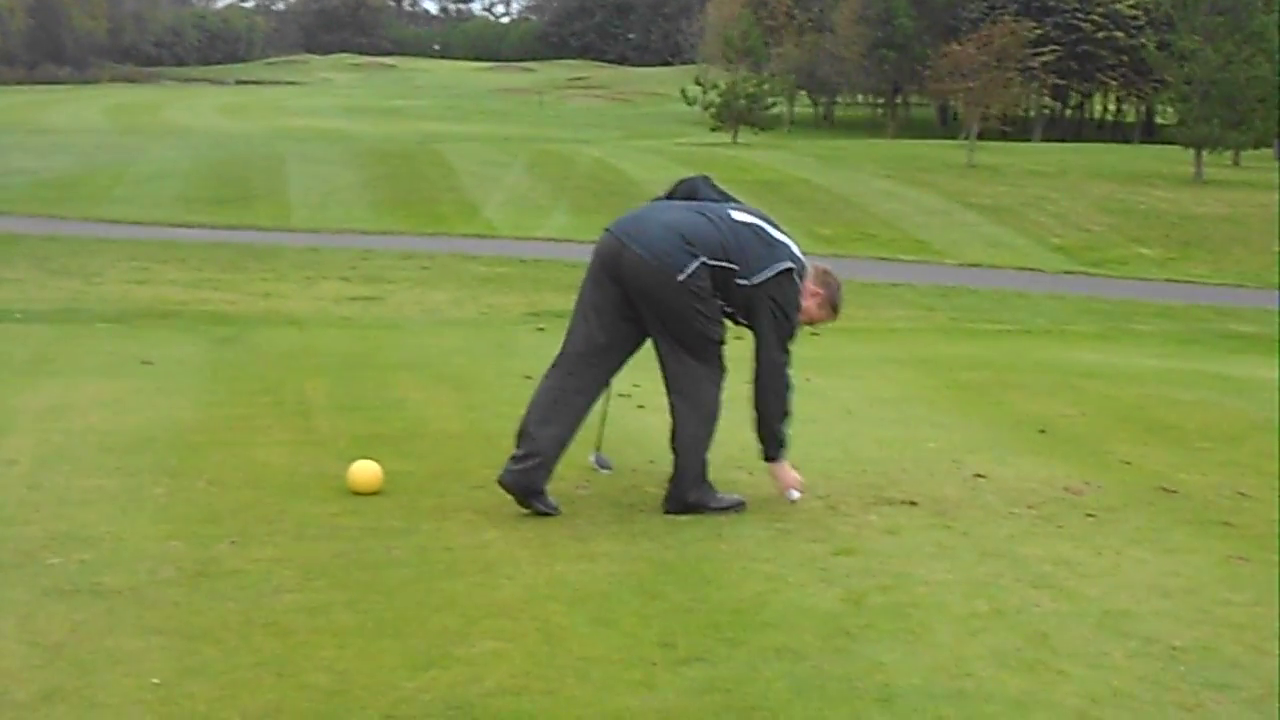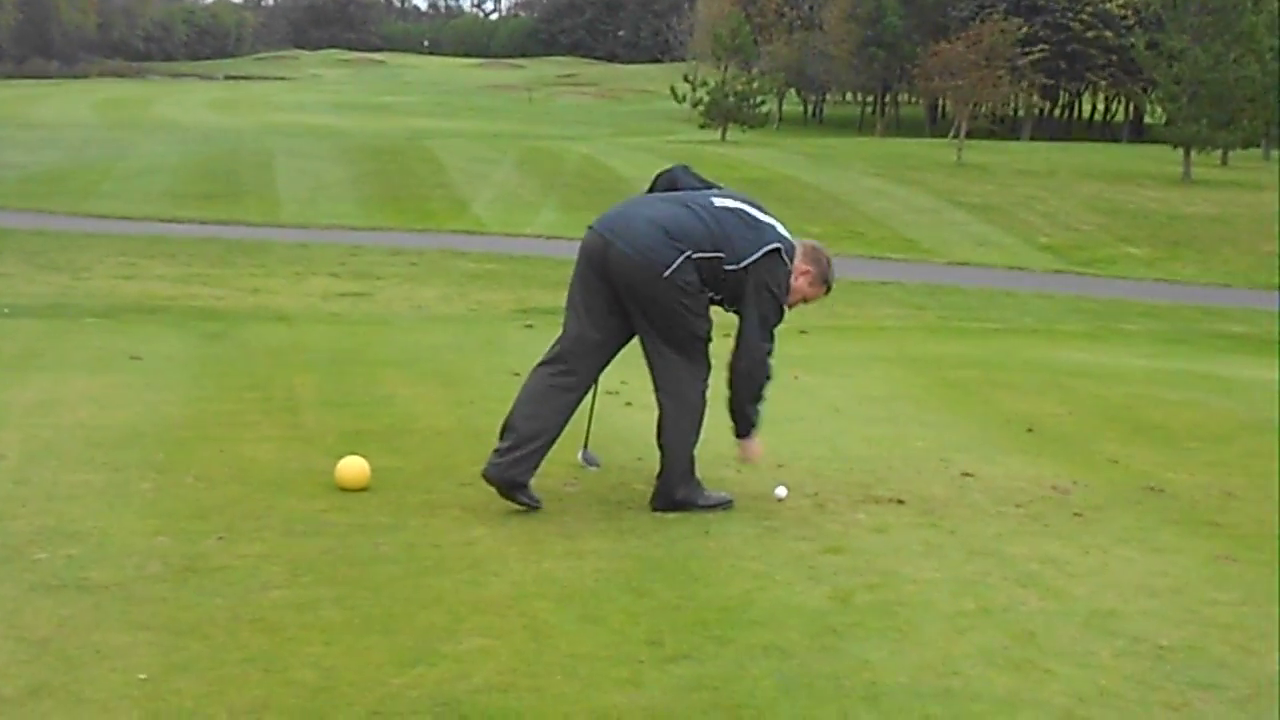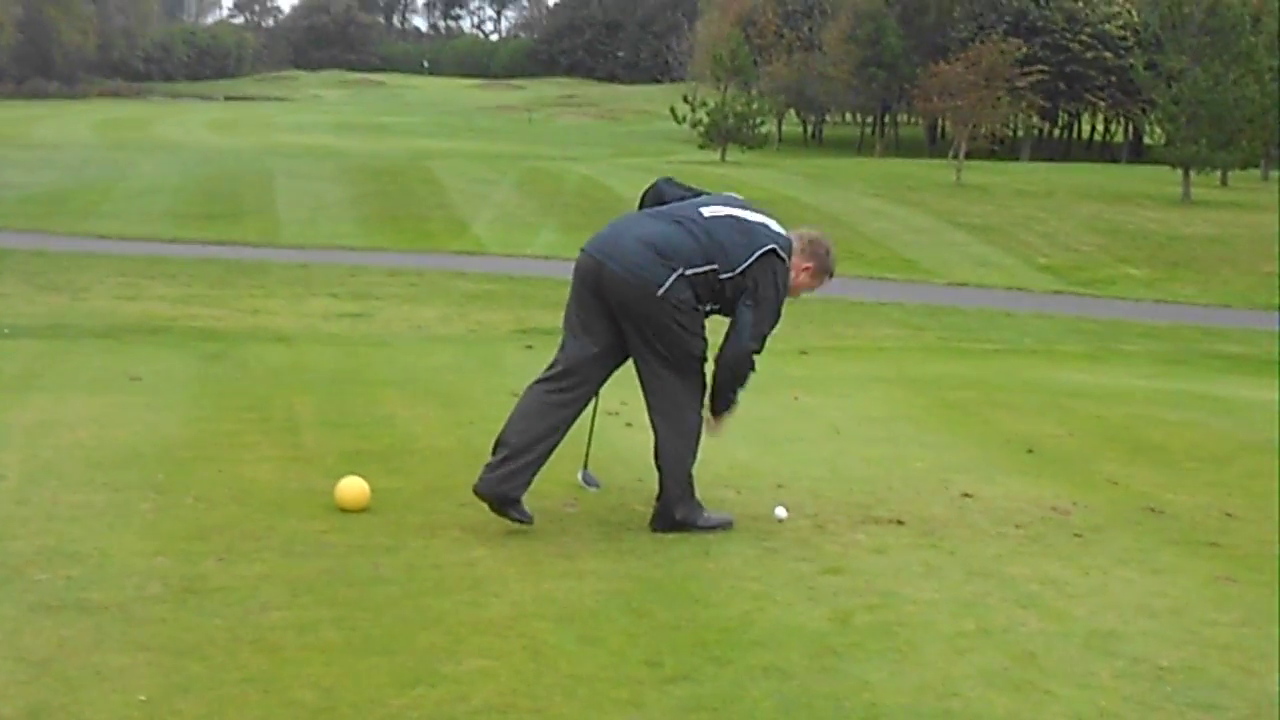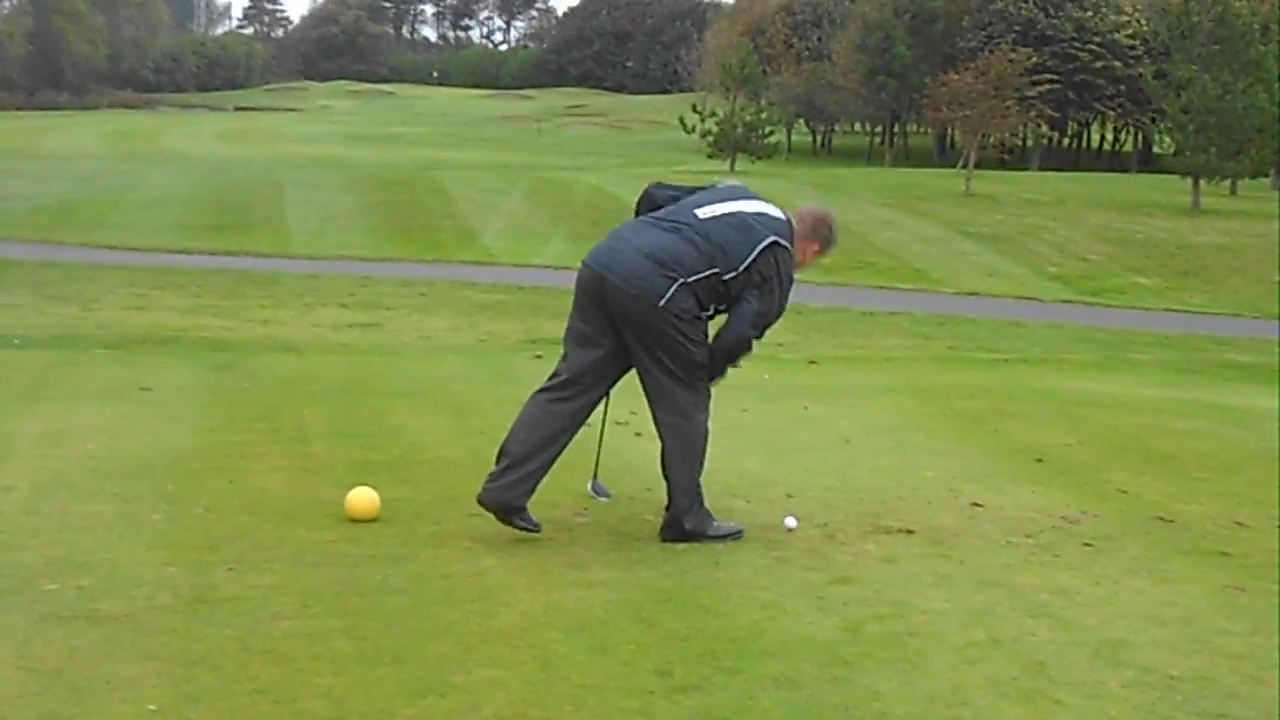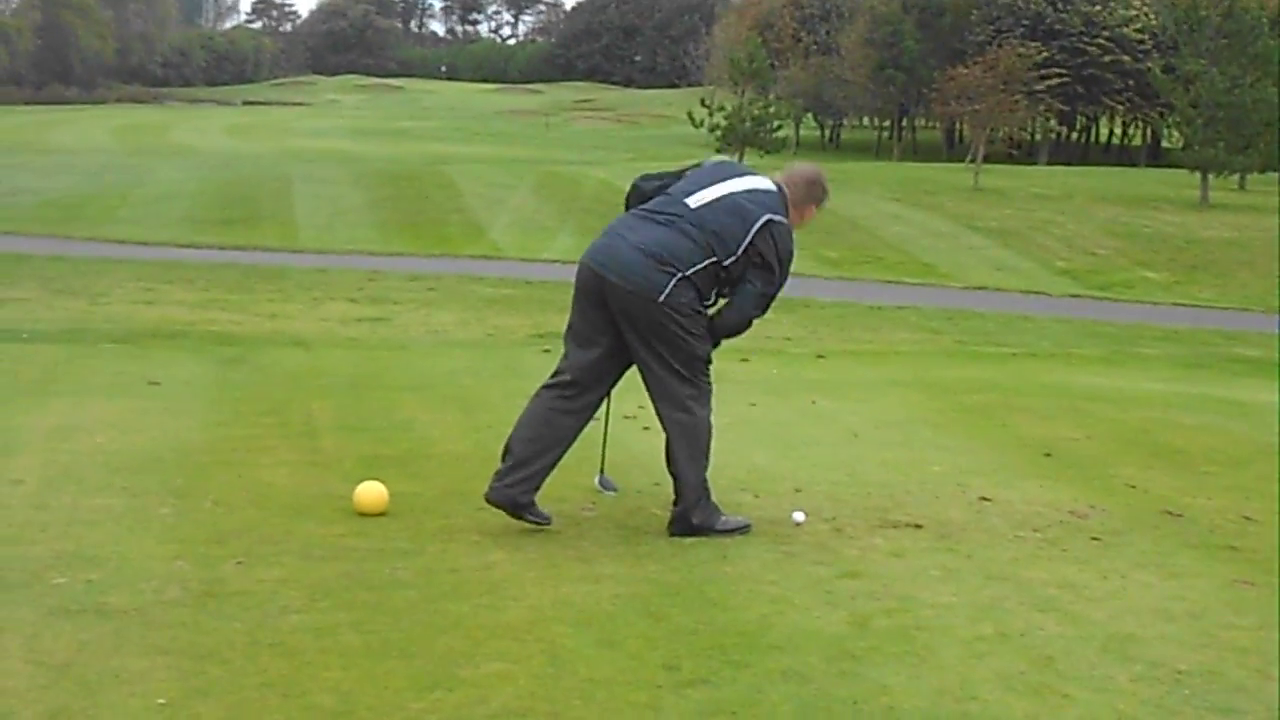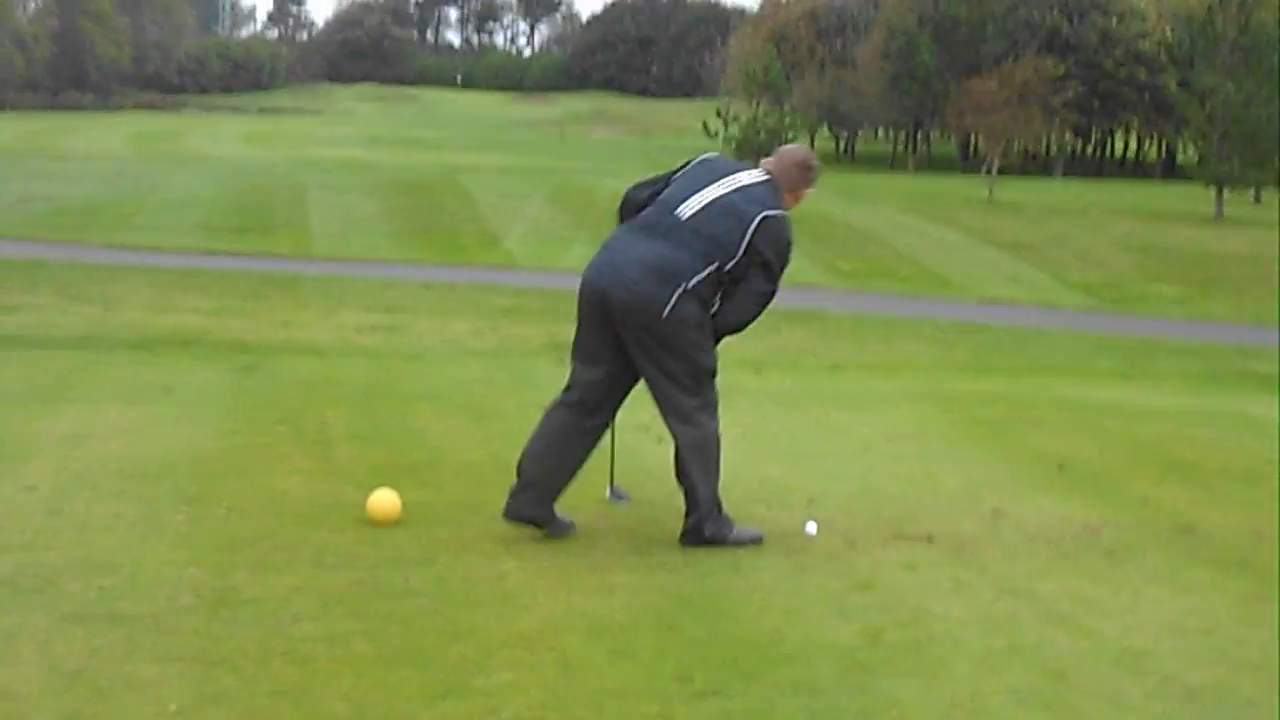
dt=0.1s
person 1, frame 1
left shoulder: (760, 228)
right shoulder: (783, 283)
left elbow: (692, 188)
right elbow: (772, 372)
right wrist: (776, 457)
left hip: (621, 237)
right hip: (670, 265)
left knee: (580, 361)
right knee: (700, 375)
left ankle: (525, 472)
right ankle: (689, 490)
person 1, frame 2
left shoulder: (748, 217)
right shoulder: (772, 265)
left elbow: (675, 178)
right elbow: (752, 355)
right wrist: (745, 431)
left hip: (606, 233)
right hip: (658, 261)
left knee: (571, 357)
right knee: (686, 371)
left ankle: (510, 465)
right ankle: (677, 487)
person 1, frame 3
left shoulder: (739, 209)
right shoulder: (771, 268)
left elbow: (660, 192)
right elbow: (741, 348)
right wrist: (720, 408)
left hip: (602, 251)
right hip: (653, 280)
left knee: (570, 373)
right knee: (681, 393)
left ankle: (501, 479)
right ankle: (678, 508)
person 1, frame 4
left shoulder: (735, 195)
right shoulder: (774, 259)
left elbow: (655, 196)
right elbow: (740, 333)
right wrist: (708, 373)
left hip: (603, 262)
right hip: (656, 290)
left knee: (572, 382)
right knee: (684, 402)
left ankle: (504, 488)
right ankle: (687, 517)
person 1, frame 5
left shoulder: (722, 170)
right shoulder: (775, 235)
left elbow: (643, 190)
right elbow: (744, 308)
right wrist: (700, 340)
left hip: (602, 258)
right hip: (657, 286)
left knee: (576, 380)
right knee: (686, 396)
left ankle: (511, 484)
right ankle: (694, 512)
person 1, frame 6
left shoulder: (710, 165)
right shoulder: (772, 228)
left elbow: (634, 199)
right elbow: (744, 306)
right wrist: (701, 339)
left hip: (603, 274)
right hip: (660, 300)
left knee: (585, 397)
right knee: (693, 410)
left ankle: (530, 500)
right ankle: (706, 523)
